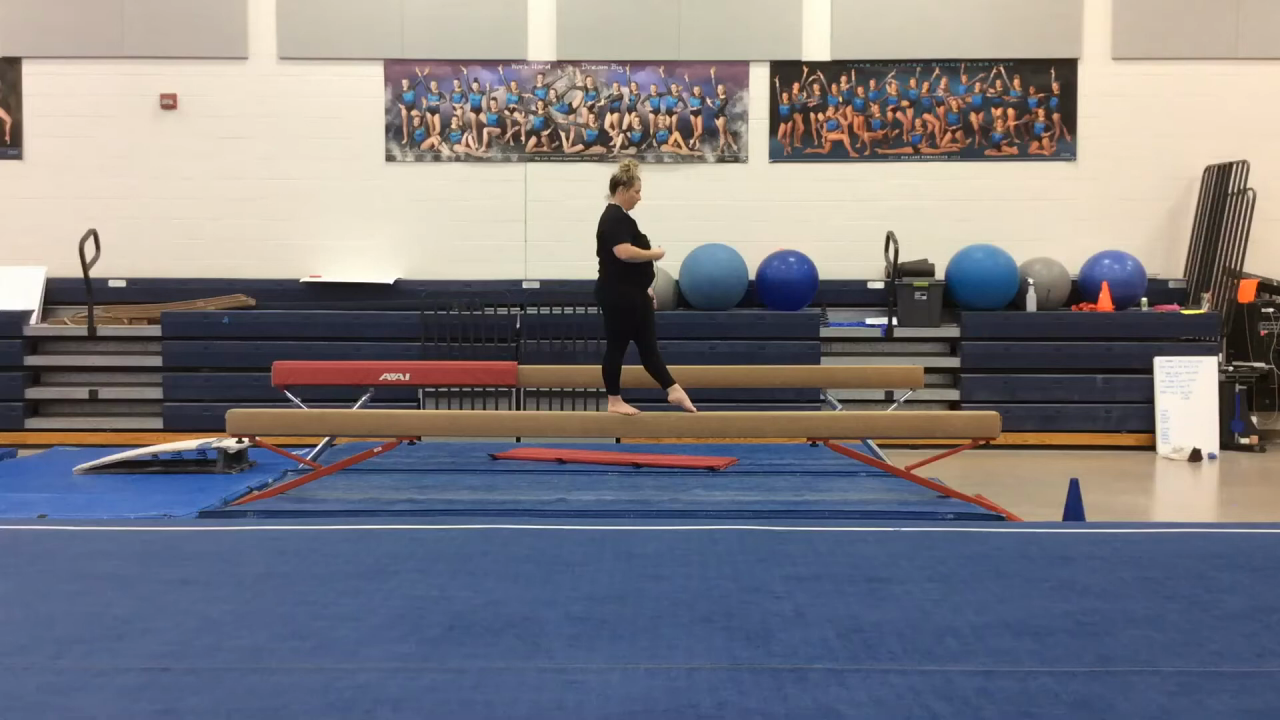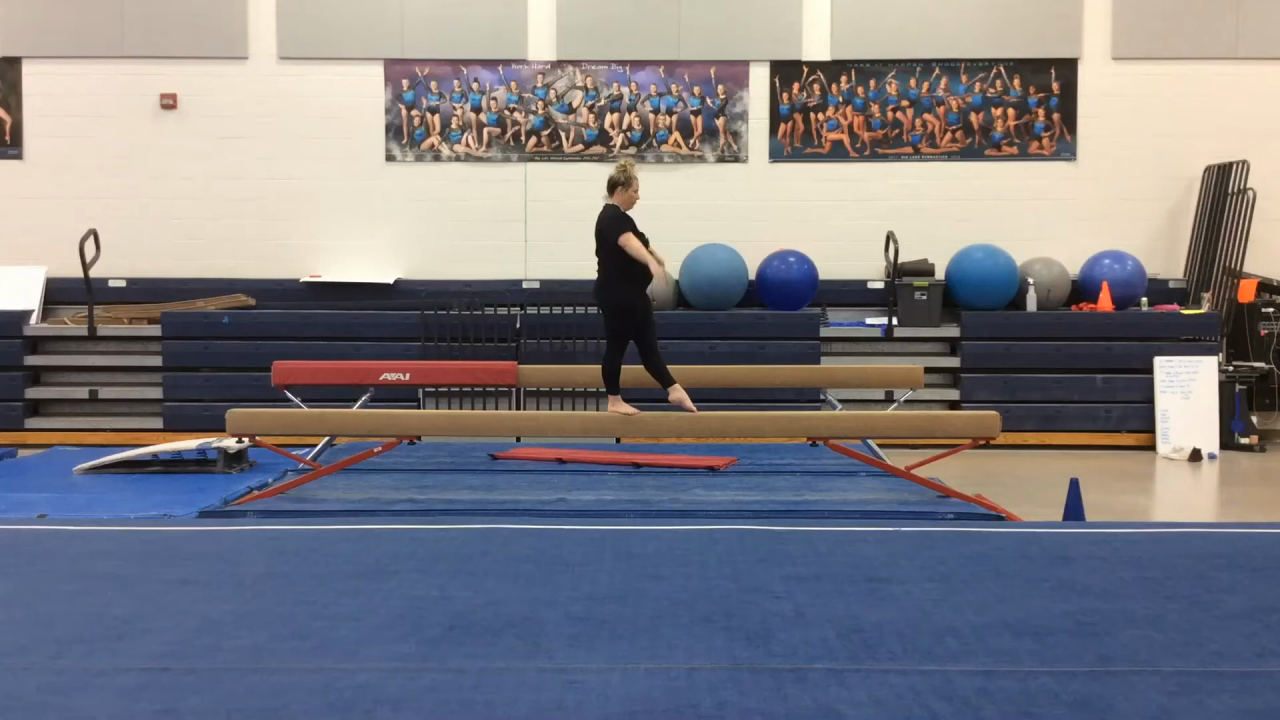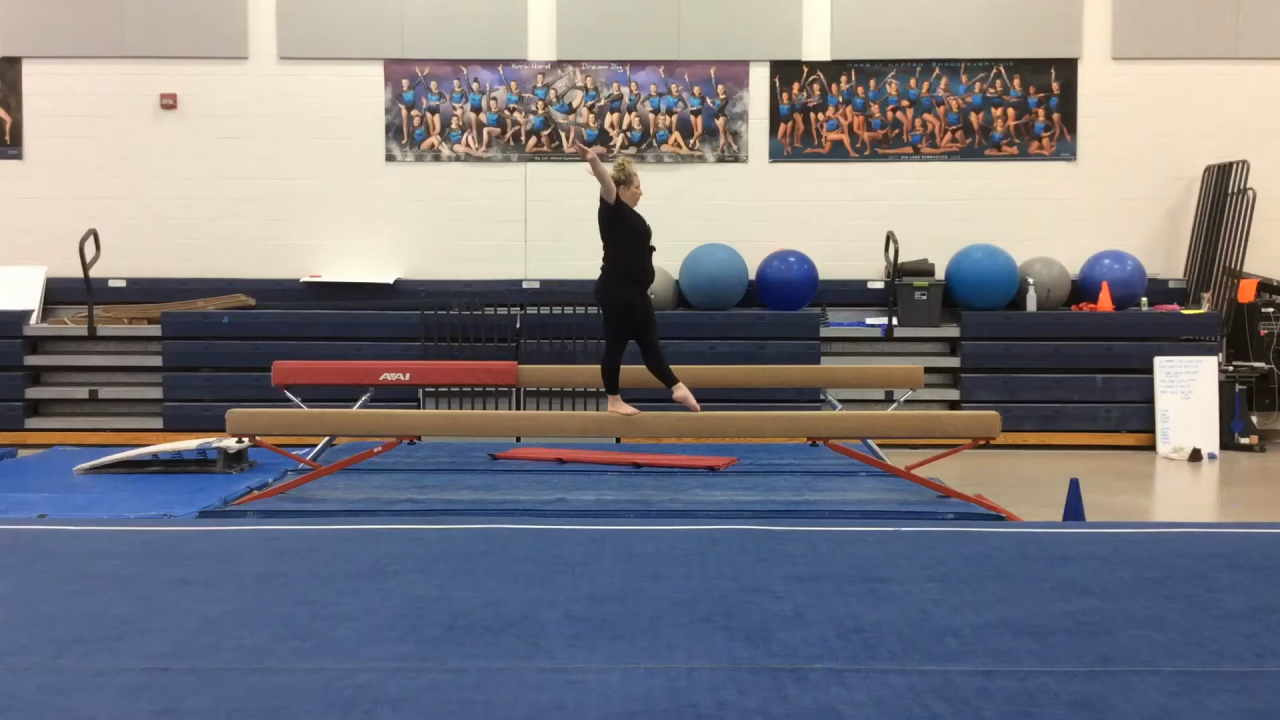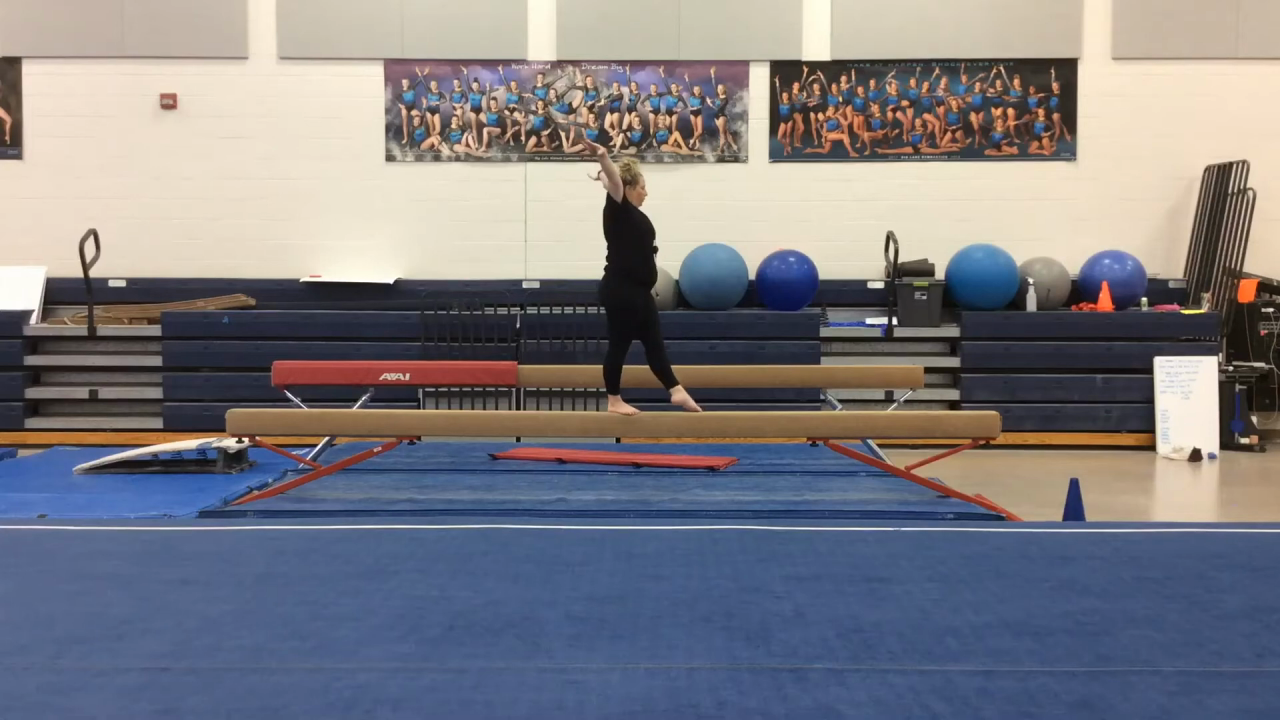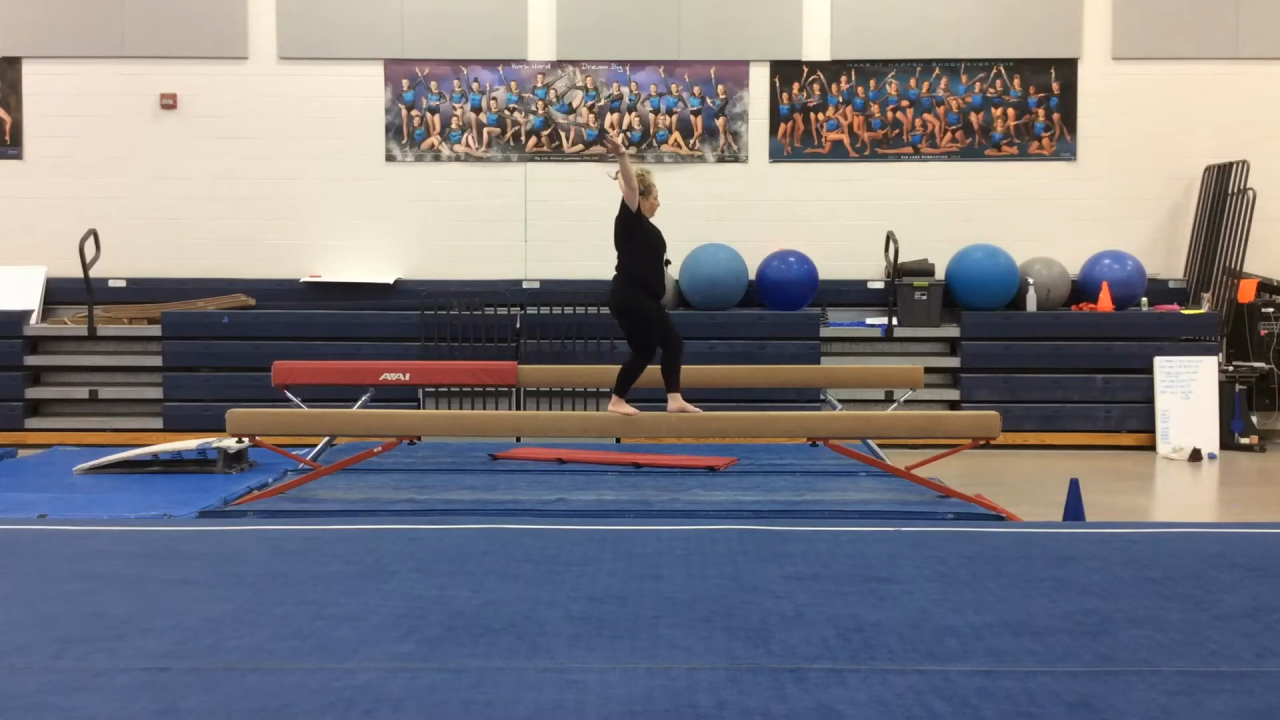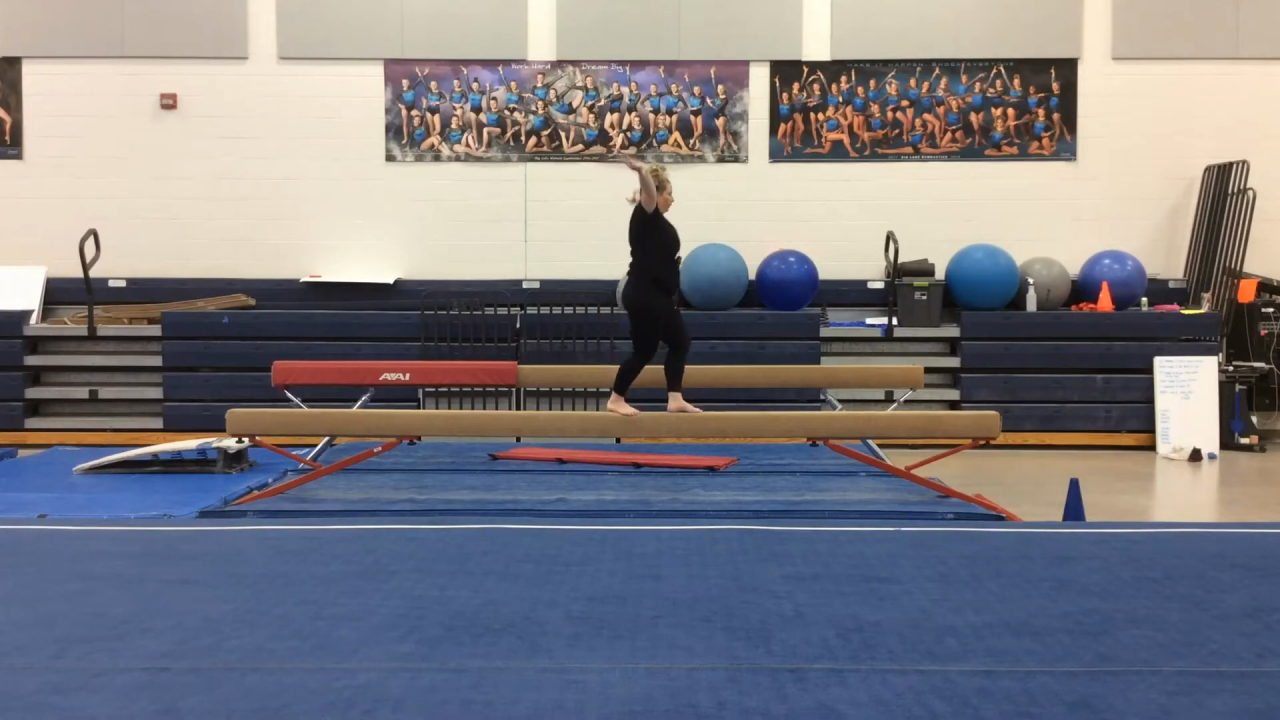
dt=0.4s
person 1, frame 1
left shoulder: (620, 217)
right shoulder: (614, 218)
right elbow: (624, 253)
left wrist: (645, 288)
right wrist: (655, 254)
left hip: (632, 295)
right hip: (617, 296)
left knee: (648, 346)
right knee: (617, 346)
left ankle: (674, 391)
right ankle: (614, 402)
person 1, frame 2
left shoulder: (619, 217)
right shoulder: (611, 217)
left elbow: (633, 240)
right elbow: (629, 243)
left wrist: (654, 255)
right wrist: (652, 262)
left hip: (632, 293)
right hip: (616, 294)
left knee: (648, 345)
right knee: (617, 346)
left ankle: (674, 391)
right ankle: (614, 401)
person 1, frame 3
left shoulder: (627, 212)
right shoulder: (613, 210)
left elbow: (612, 183)
right elbow: (607, 184)
left wrist: (597, 165)
right wrist: (593, 160)
left hip: (635, 292)
right hip: (616, 292)
left knee: (650, 344)
right knee: (616, 345)
left ankle: (677, 389)
right ankle: (613, 401)
person 1, frame 4
left shoulder: (630, 213)
right shoulder: (618, 210)
left elbow: (616, 183)
right elbow: (615, 184)
left wrist: (603, 174)
right wrist: (602, 158)
left hip: (638, 292)
right hip: (619, 291)
left knee: (654, 342)
right knee: (619, 345)
left ankle: (677, 392)
right ankle: (614, 401)
person 1, frame 5
left shoulder: (641, 224)
right shoulder: (629, 220)
left elbow: (630, 187)
right elbow: (630, 188)
left wrist: (622, 172)
right wrist: (622, 157)
left hip: (644, 300)
right hip: (629, 299)
left knee: (673, 344)
right knee: (644, 351)
left ankle: (675, 401)
right ankle: (617, 401)
person 1, frame 6
left shoulder: (653, 217)
right shoulder: (645, 215)
left elbow: (651, 195)
right elbow: (648, 196)
left wrist: (642, 185)
right wrist: (642, 171)
left hip: (659, 296)
right hip: (643, 295)
left knee: (680, 343)
right knee: (644, 350)
left ankle: (675, 399)
right ankle: (616, 400)
